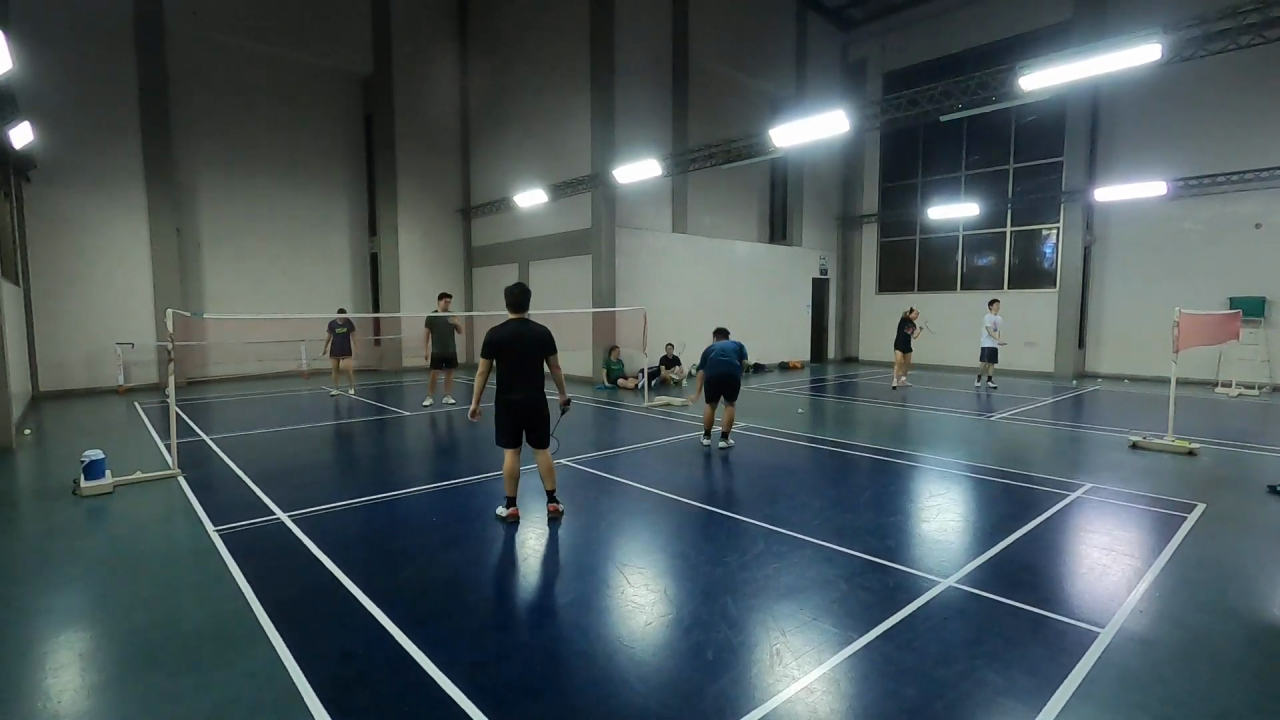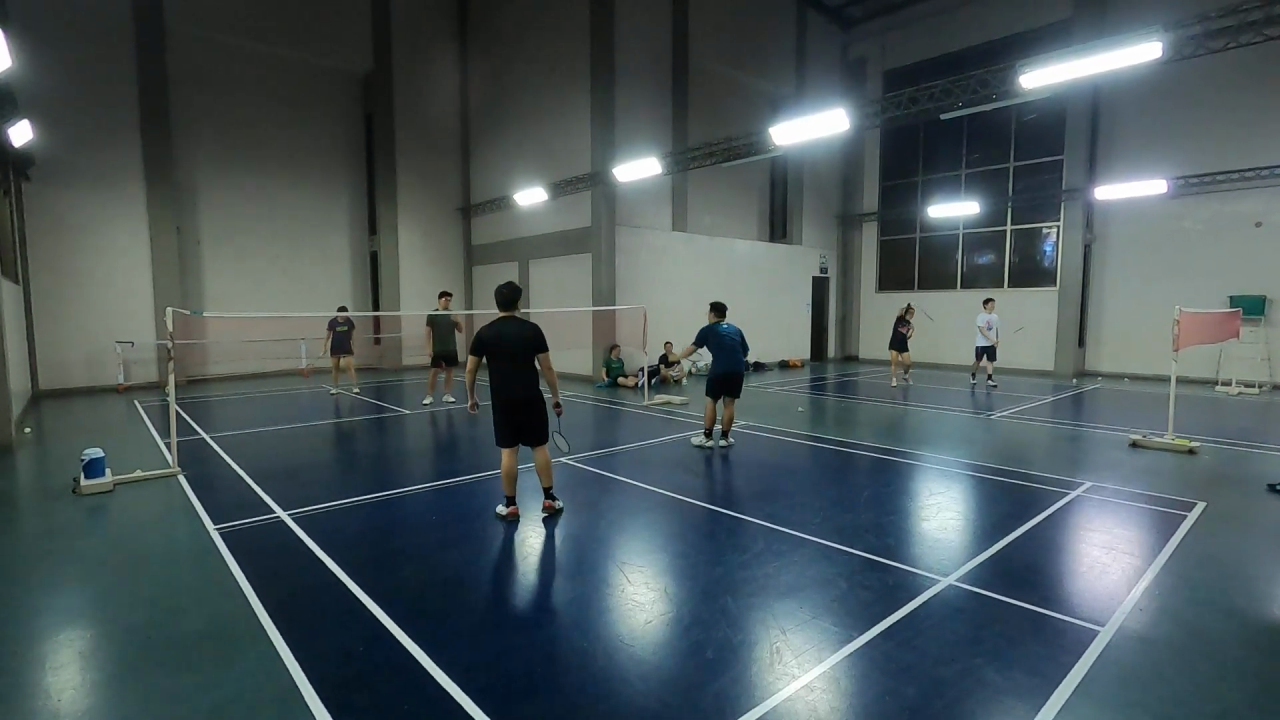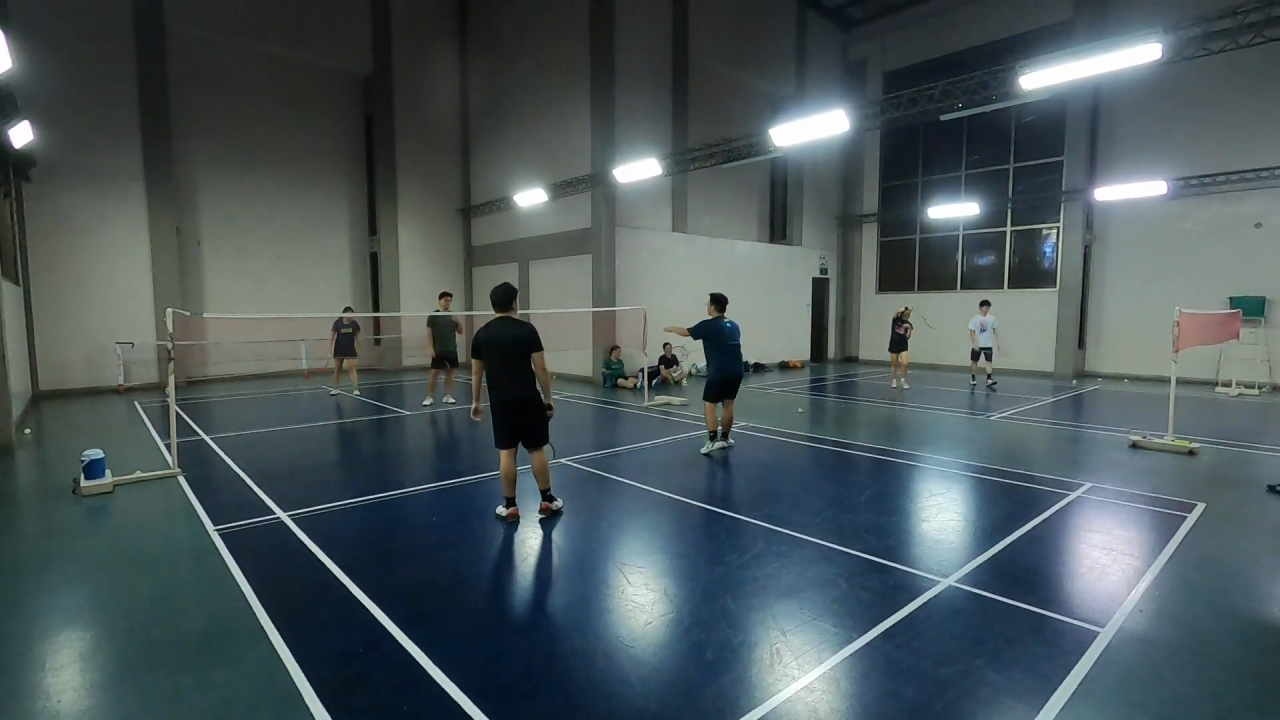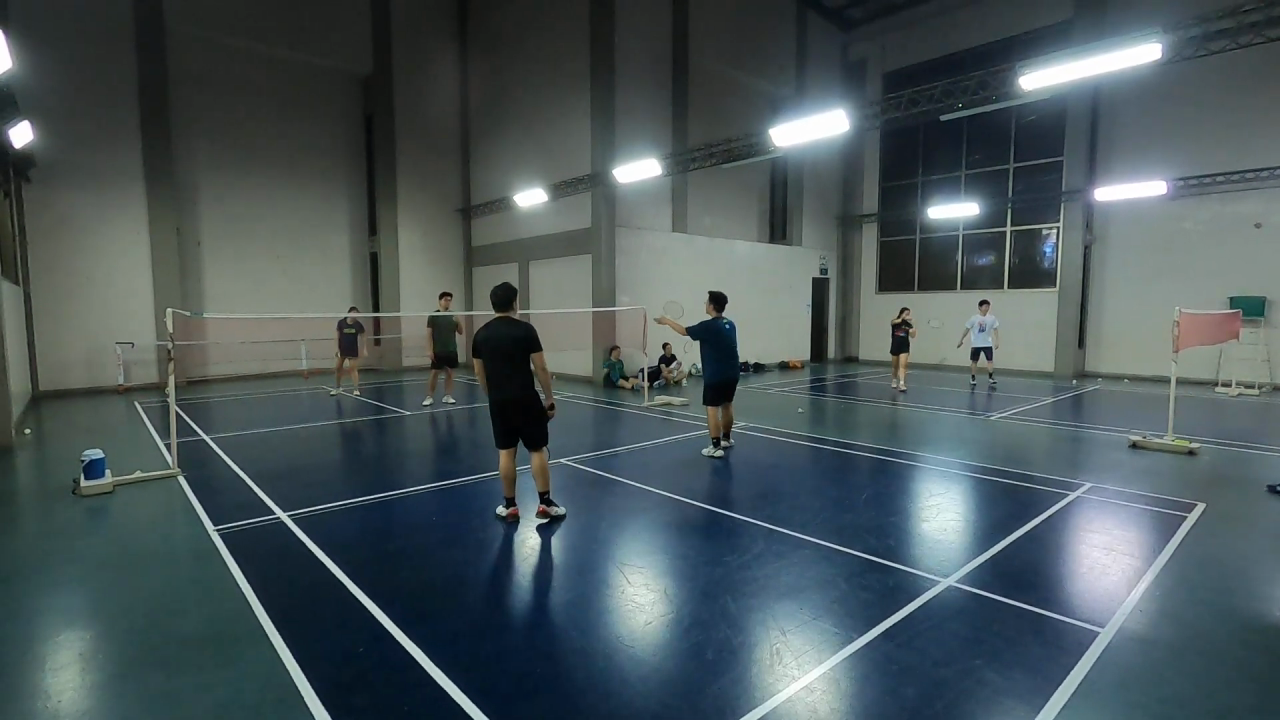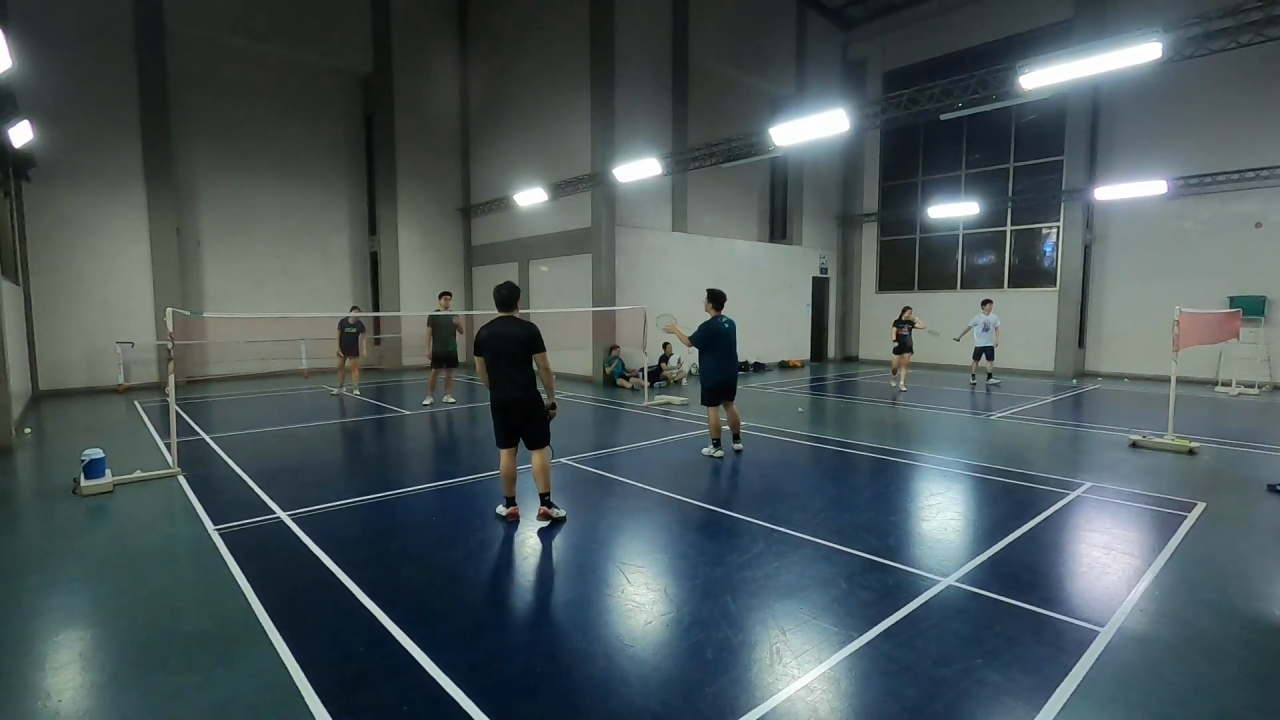
dt=0.2s
person 1, frame 1
left shoulder: (495, 334)
right shoulder: (542, 332)
left elbow: (483, 372)
right elbow: (555, 368)
left wrist: (475, 403)
right wrist: (563, 395)
left hip: (507, 403)
right hip: (535, 401)
left knee: (511, 453)
right knee: (542, 451)
left ankle: (510, 507)
right ankle: (553, 502)
person 1, frame 2
left shoulder: (485, 333)
right shoulder: (532, 329)
left elbow: (470, 370)
right elbow: (547, 368)
left wrist: (471, 397)
right wrist: (556, 397)
left hip: (502, 401)
right hip: (530, 399)
left knee: (508, 452)
right knee: (540, 447)
left ankle: (510, 505)
right ankle: (550, 498)
person 1, frame 3
left shoulder: (482, 334)
right shoulder: (526, 329)
left elbow: (476, 373)
right elbow: (540, 368)
left wrist: (476, 402)
right wrist: (548, 399)
left hip: (500, 401)
right hip: (527, 399)
left knee: (507, 453)
right knee: (537, 449)
left ankle: (510, 506)
right ankle: (546, 500)
person 1, frame 4
left shoulder: (481, 334)
right shoulder: (525, 330)
left elbow: (480, 373)
right elbow: (541, 368)
right wrist: (549, 399)
left hip: (498, 401)
right hip: (526, 399)
left knee: (506, 453)
right knee: (537, 450)
left ankle: (510, 506)
right ankle: (545, 503)
person 1, frame 5
left shoulder: (484, 333)
right shoulder: (529, 329)
left elbow: (481, 371)
right elbow: (544, 368)
right wrist: (551, 398)
left hip: (500, 401)
right hip: (528, 399)
left knee: (507, 452)
right knee: (539, 451)
left ankle: (510, 506)
right ankle: (545, 505)
